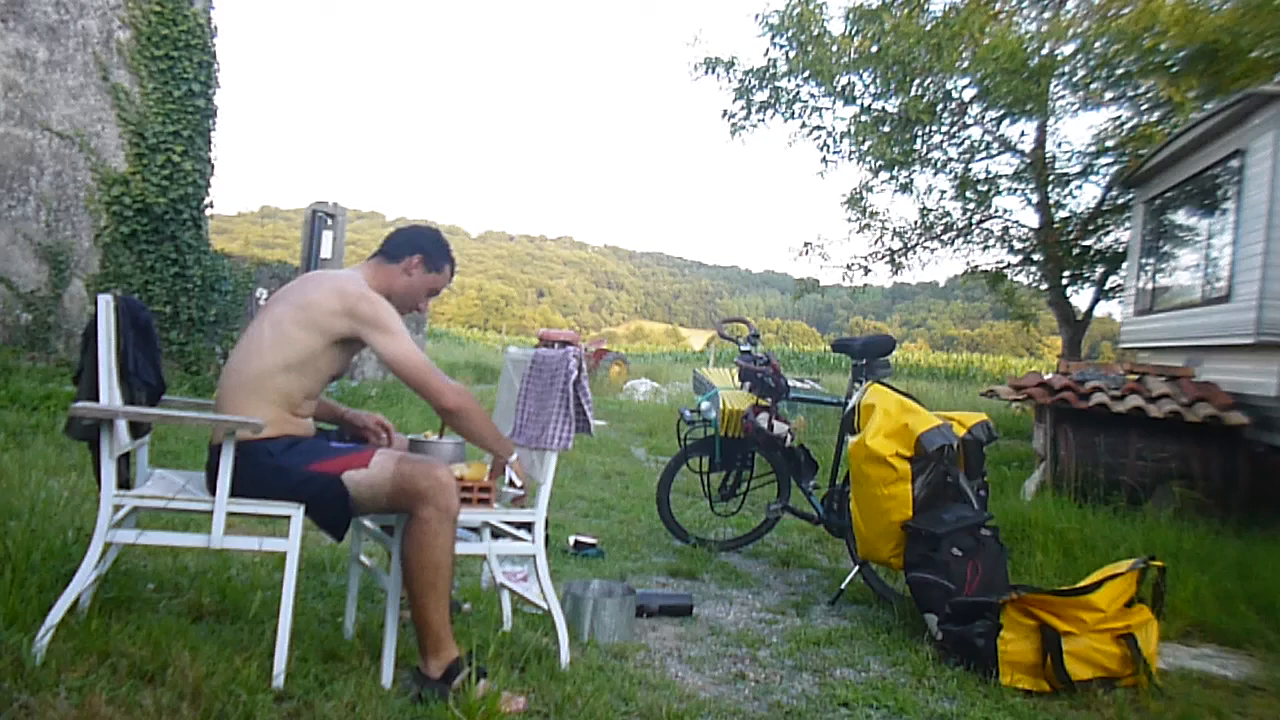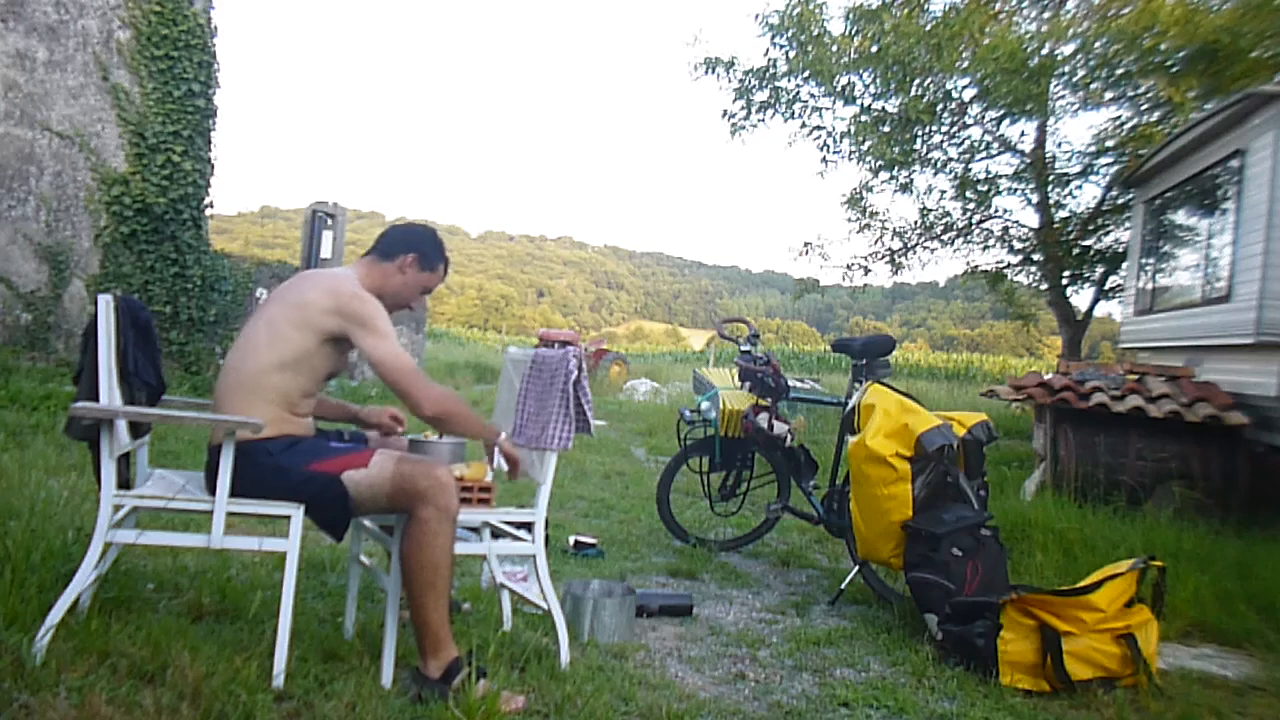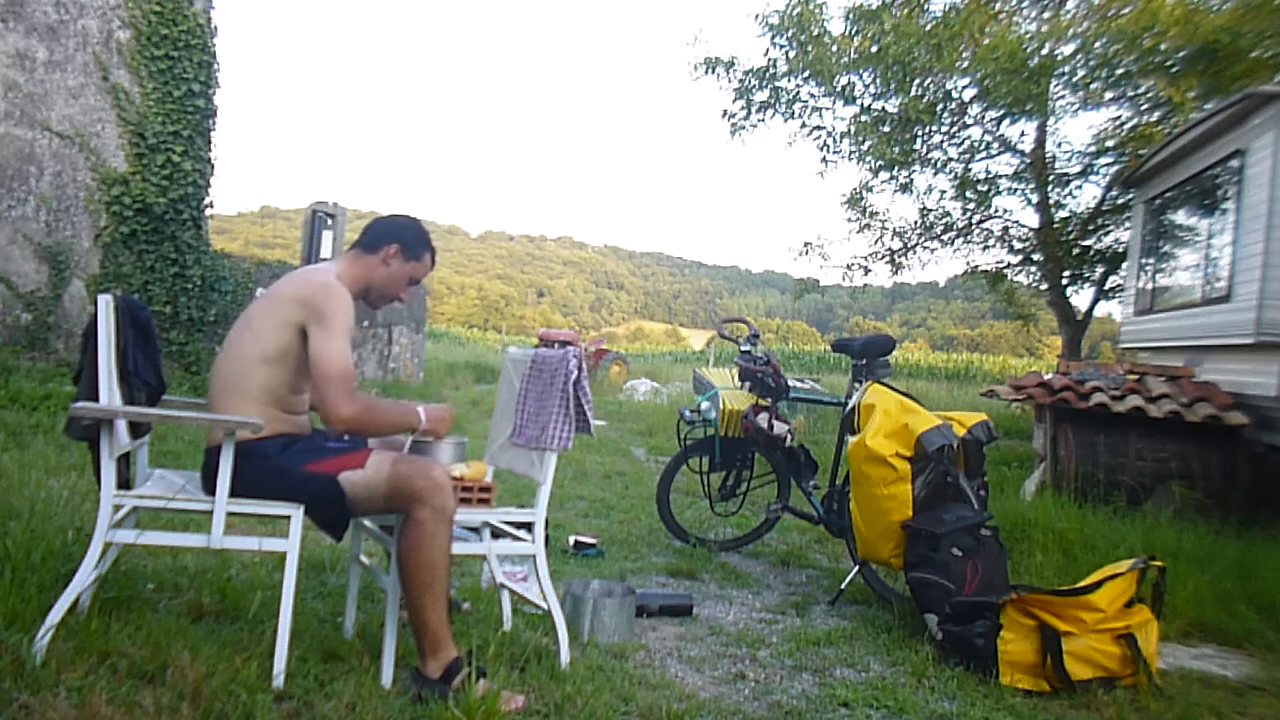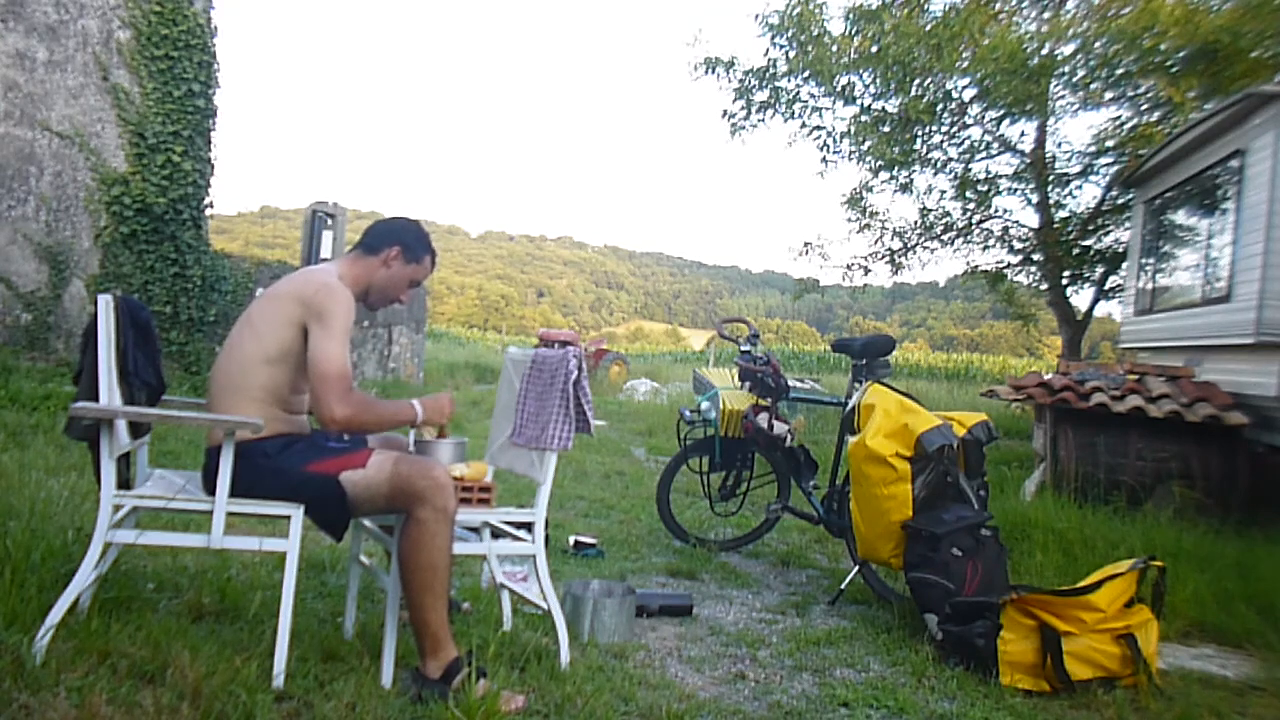
dt=0.5s
person 1, frame 1
left shoulder: (325, 286)
right shoulder: (361, 301)
right elbow: (448, 398)
left wrist: (345, 416)
right wrist: (506, 454)
left hip: (260, 447)
right hip: (263, 457)
left knee: (406, 455)
right knee: (433, 485)
left ankle: (427, 594)
right ankle: (439, 669)
person 1, frame 2
left shoulder: (319, 286)
right shoulder: (352, 300)
right elbow: (429, 403)
left wrist: (358, 414)
right wrist: (497, 438)
left hip: (259, 447)
right hip: (262, 458)
left knee: (404, 456)
right knee: (432, 484)
left ankle: (426, 594)
right ankle: (439, 669)
person 1, frame 3
left shoulder: (314, 284)
right shoulder: (329, 294)
right elbow: (342, 412)
left wrist: (405, 417)
right wrist: (420, 416)
left hip: (265, 447)
right hip: (256, 457)
left knee: (404, 458)
right knee: (429, 485)
left ankle: (426, 596)
right ankle: (439, 670)
person 1, frame 4
left shoulder: (315, 284)
right shoulder: (330, 293)
right elbow: (337, 412)
left wrist: (401, 411)
right wrist: (417, 408)
left hip: (262, 448)
right hip: (257, 457)
left knee: (401, 452)
right knee: (430, 485)
left ankle: (427, 594)
right ankle: (439, 668)
